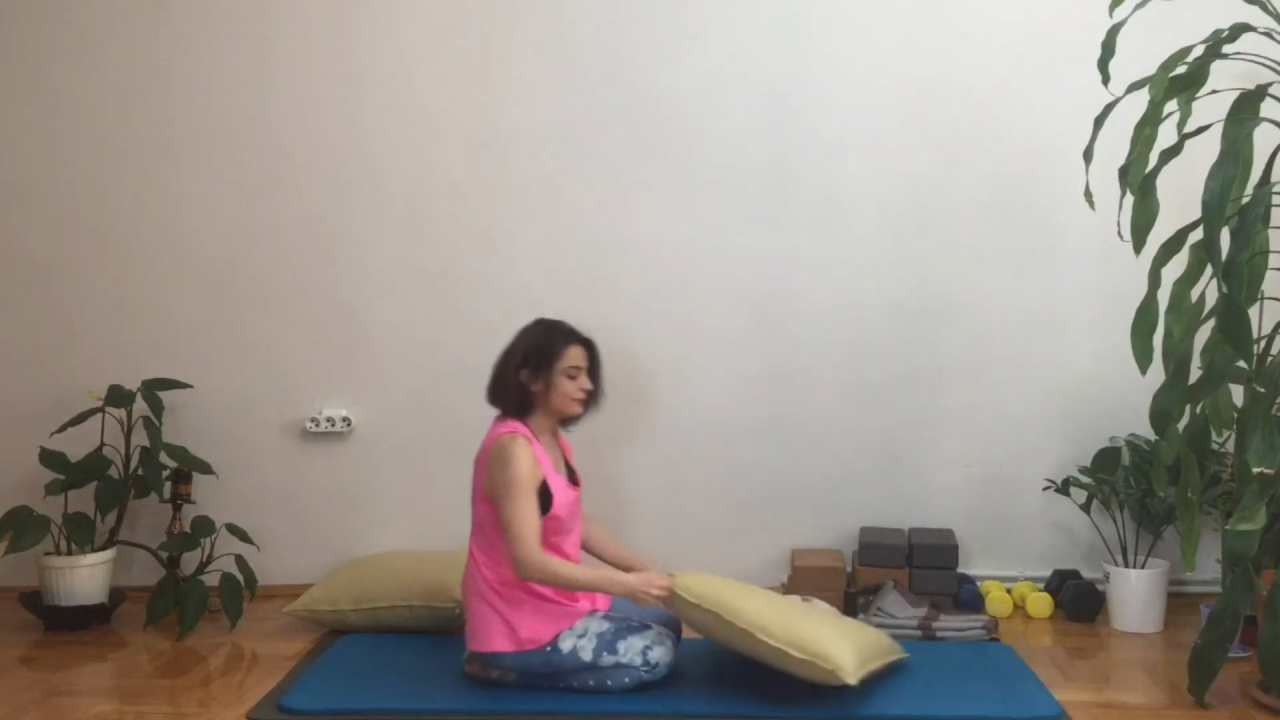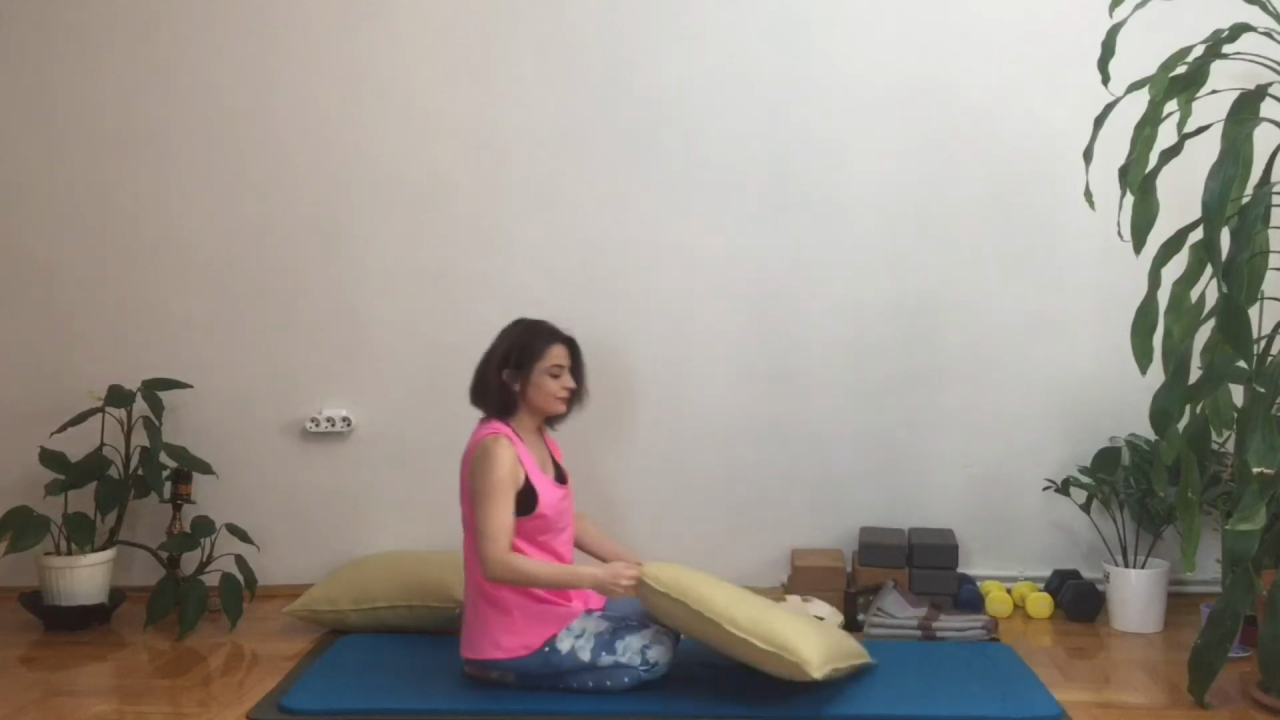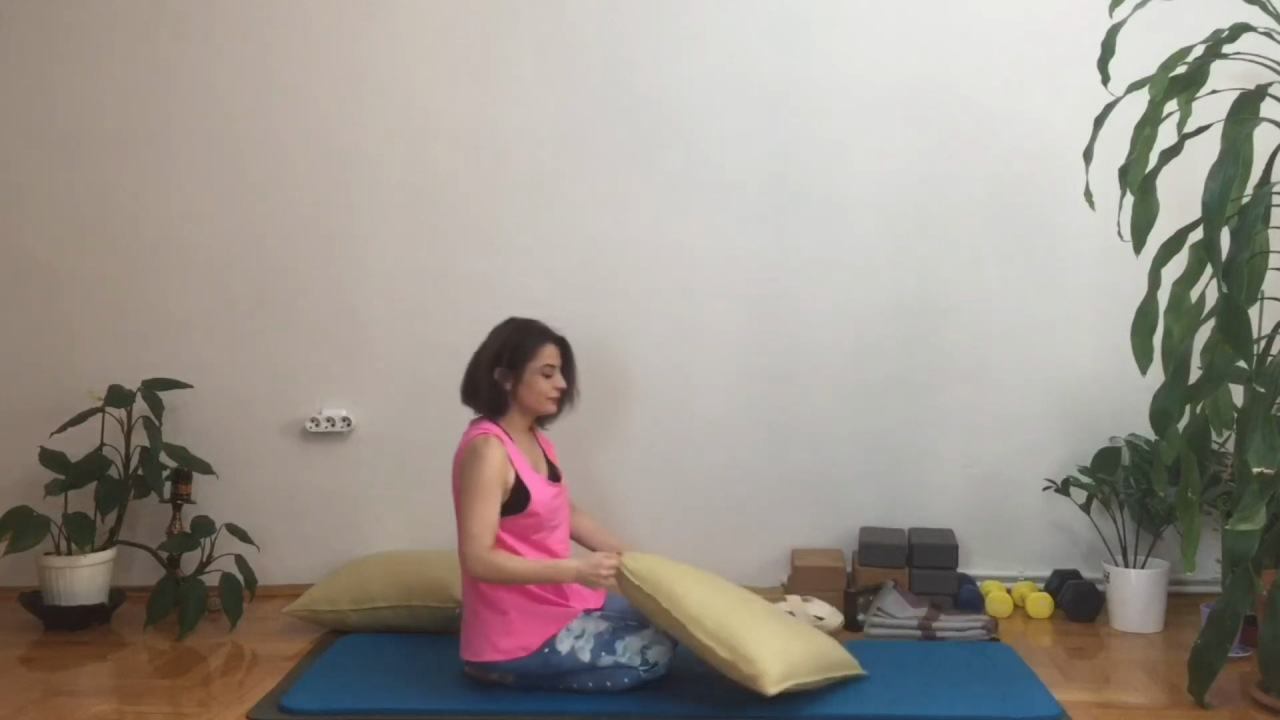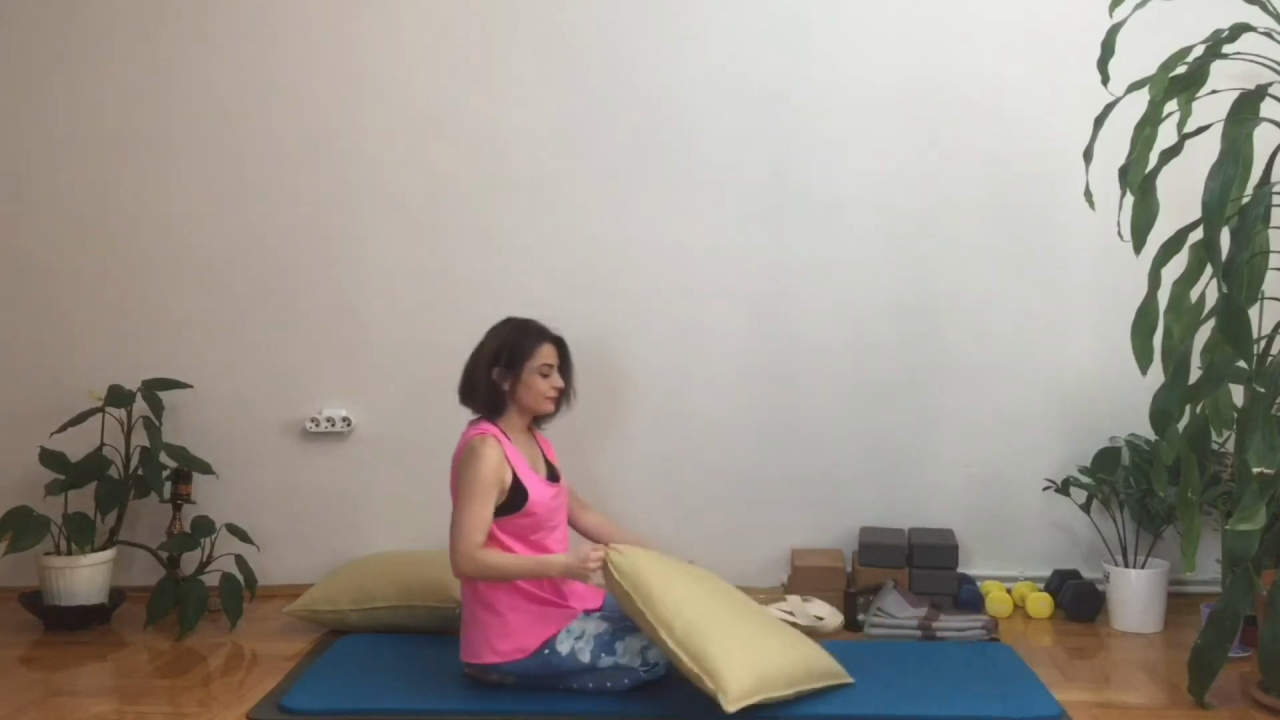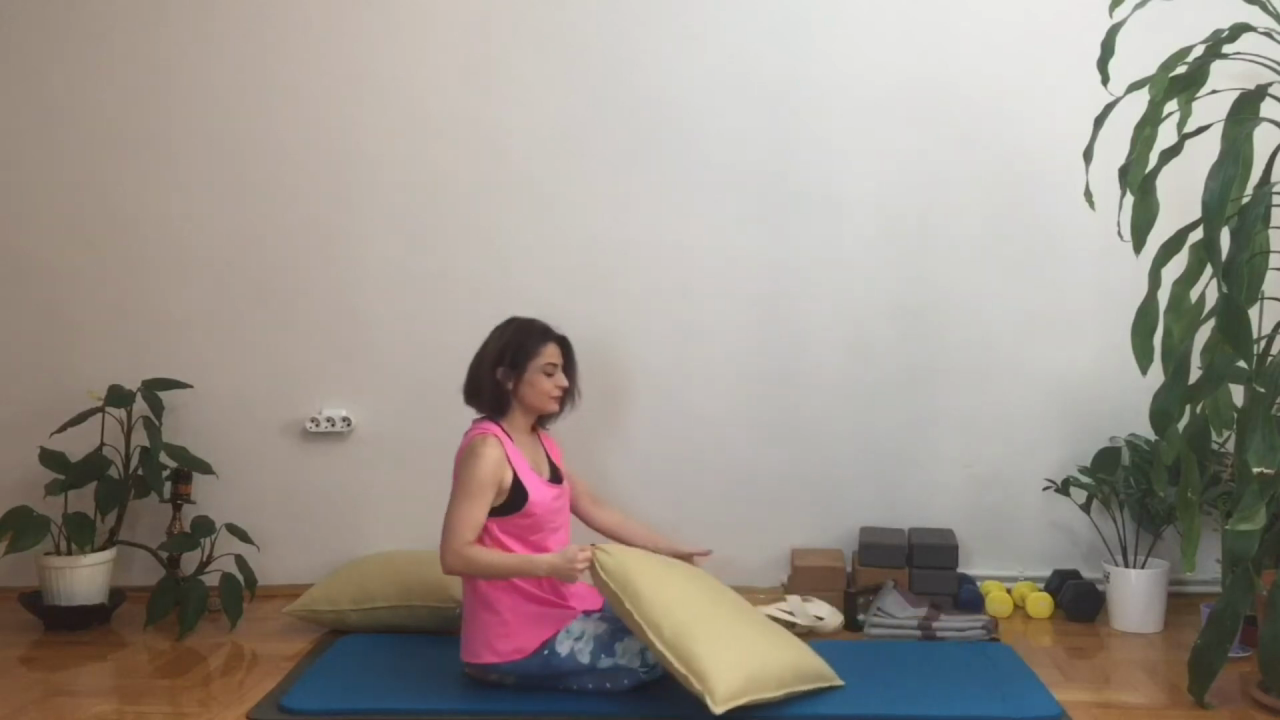
dt=0.1s
person 1, frame 1
left shoulder: (553, 440)
right shoulder: (513, 448)
left elbow: (576, 524)
right elbow: (530, 562)
left wrist: (642, 570)
right wrist: (624, 584)
left hip: (555, 602)
right hip: (515, 626)
left knee: (664, 622)
right knee: (655, 654)
left ankle: (540, 658)
right ankle: (512, 667)
person 1, frame 2
left shoulder: (539, 439)
right shoulder: (496, 449)
left elbow: (569, 522)
right elbow: (496, 563)
left wrist: (634, 565)
right wrist: (596, 578)
left hip: (553, 602)
right hip: (513, 629)
left knee: (659, 622)
right knee: (653, 652)
left ankle: (545, 657)
right ankle: (509, 668)
person 1, frame 3
left shoulder: (535, 440)
right shoulder: (487, 450)
left elbow: (569, 519)
right elbow: (478, 561)
right wrist: (575, 570)
left hip: (553, 603)
right hip: (513, 630)
left knee: (658, 621)
right knee: (652, 652)
left ankle: (544, 660)
right ankle: (513, 669)
person 1, frame 4
left shoulder: (534, 440)
right shoulder: (484, 450)
left elbow: (579, 512)
right elbow: (468, 560)
right wrist: (563, 565)
left hip: (553, 603)
right hip: (512, 631)
right knee: (650, 653)
left ankle: (542, 661)
right ankle: (513, 670)
person 1, frame 5
left shoulder: (541, 441)
right shoulder: (487, 450)
left elbow: (594, 509)
right elbow: (455, 555)
left wrist: (669, 548)
right wrist: (547, 564)
left hip: (554, 604)
right hip: (512, 631)
right knee: (651, 655)
left ankle: (537, 666)
right ankle: (514, 670)
